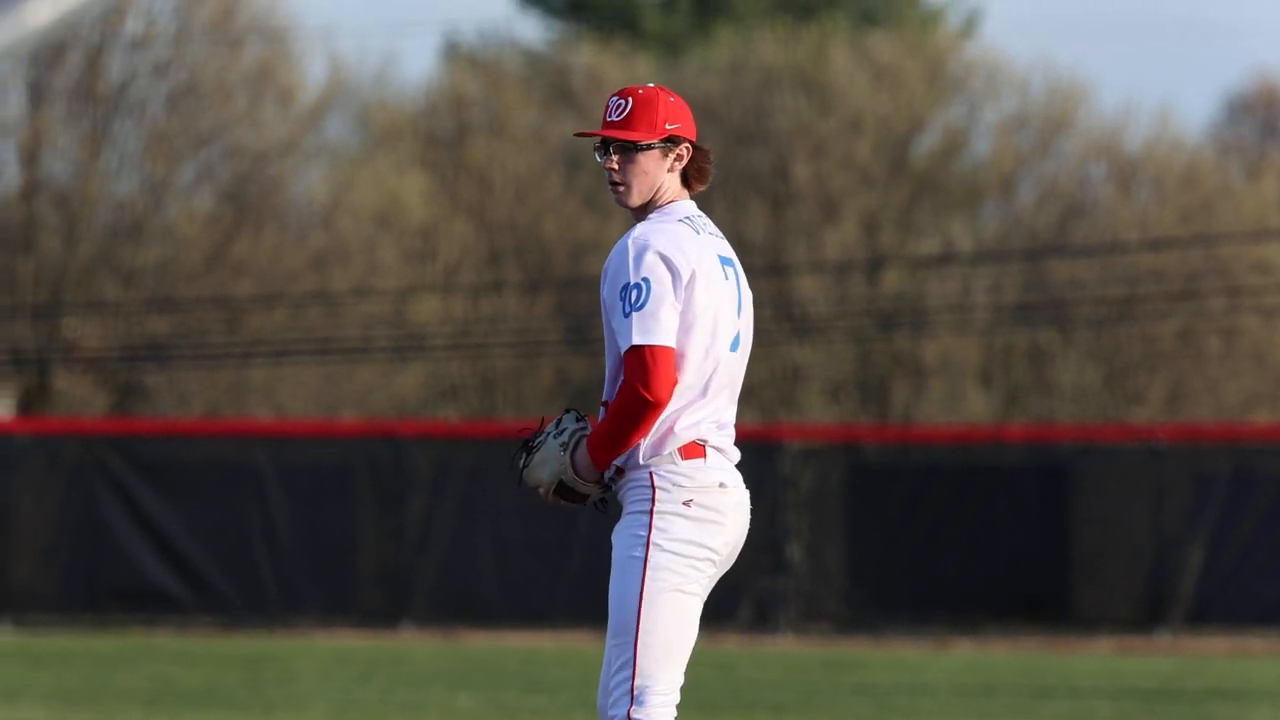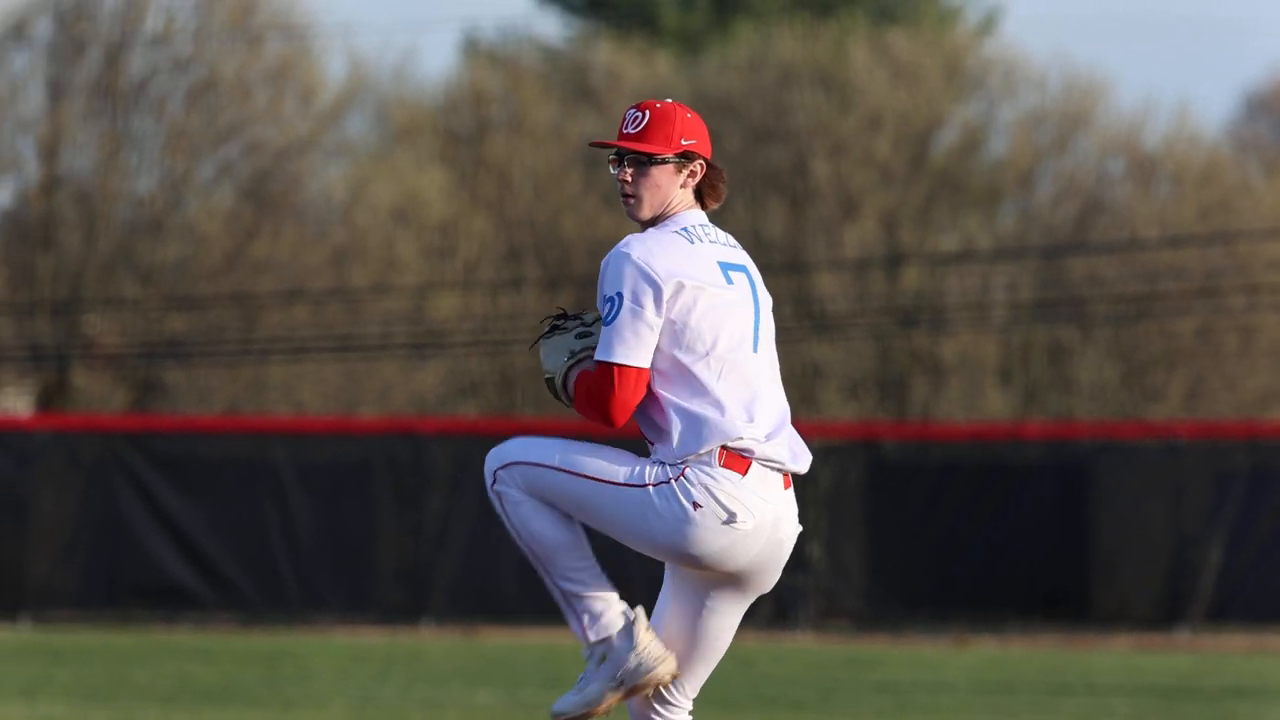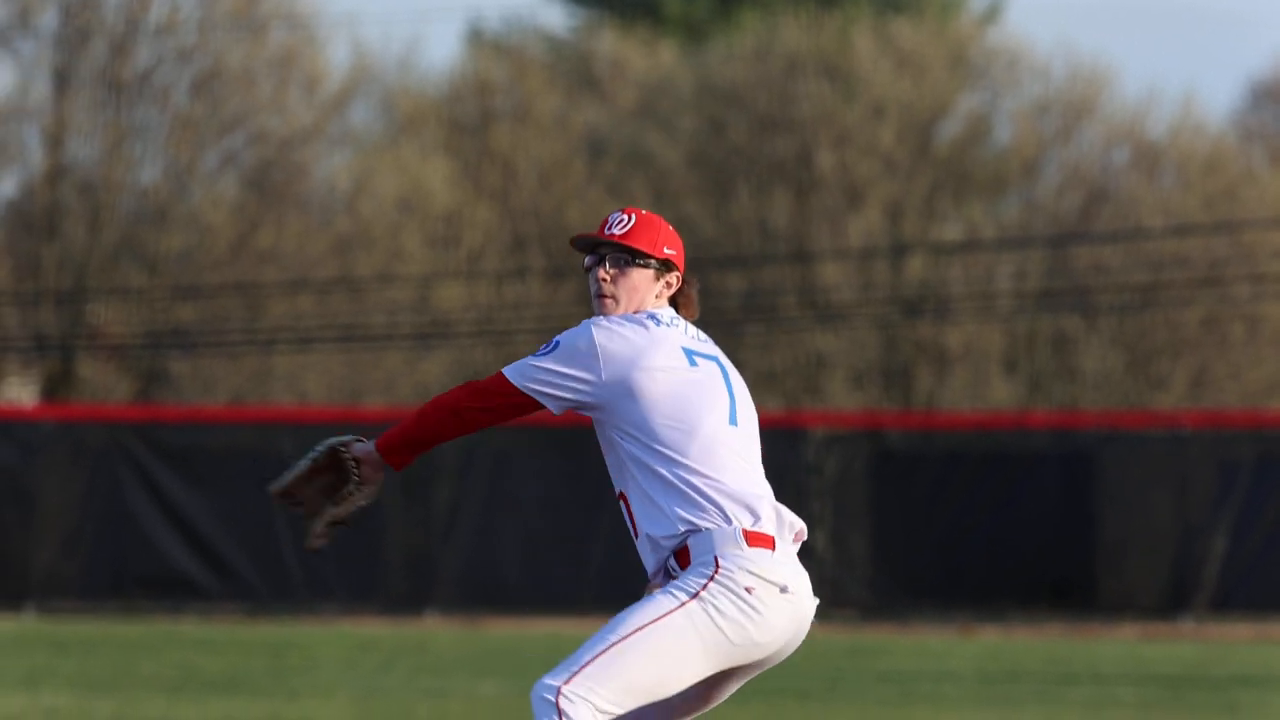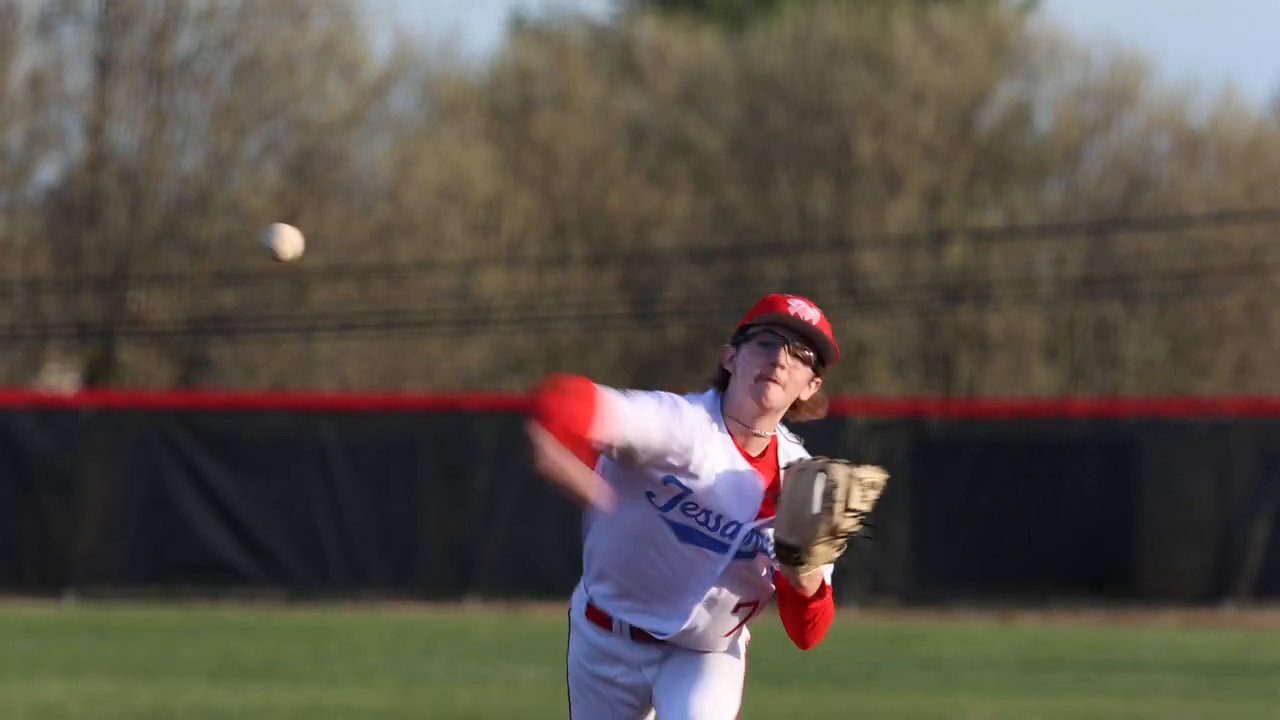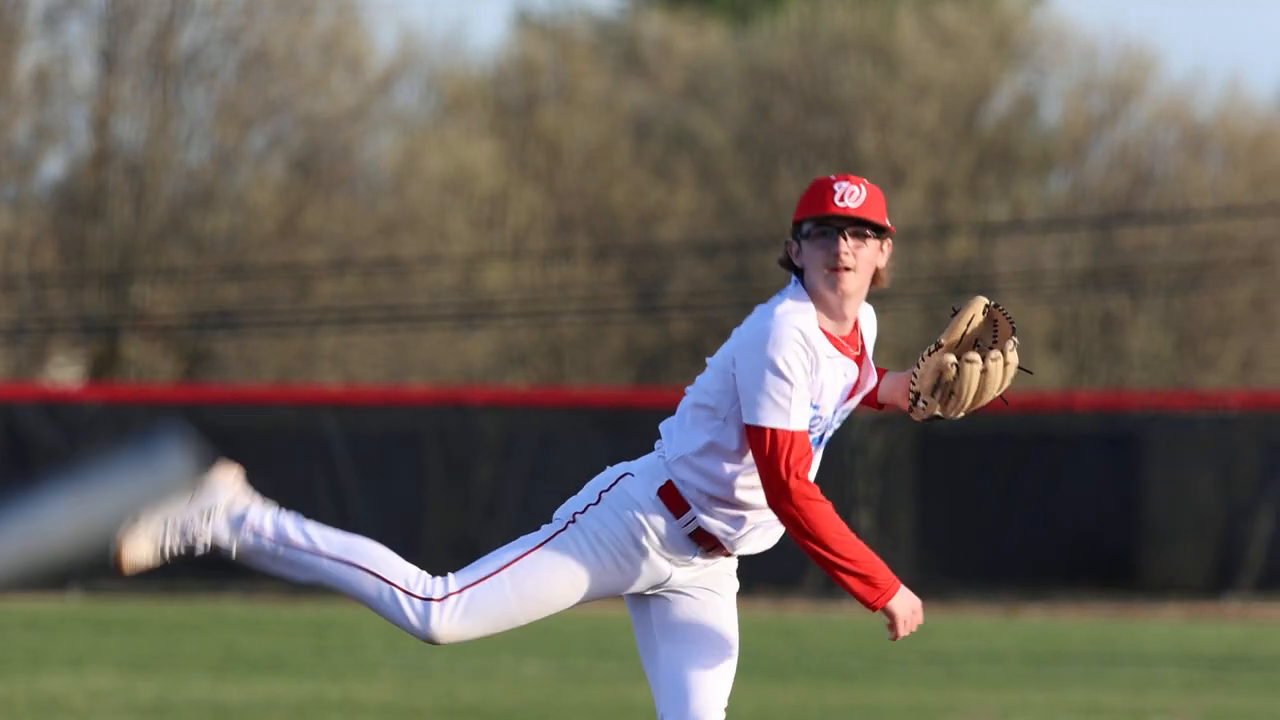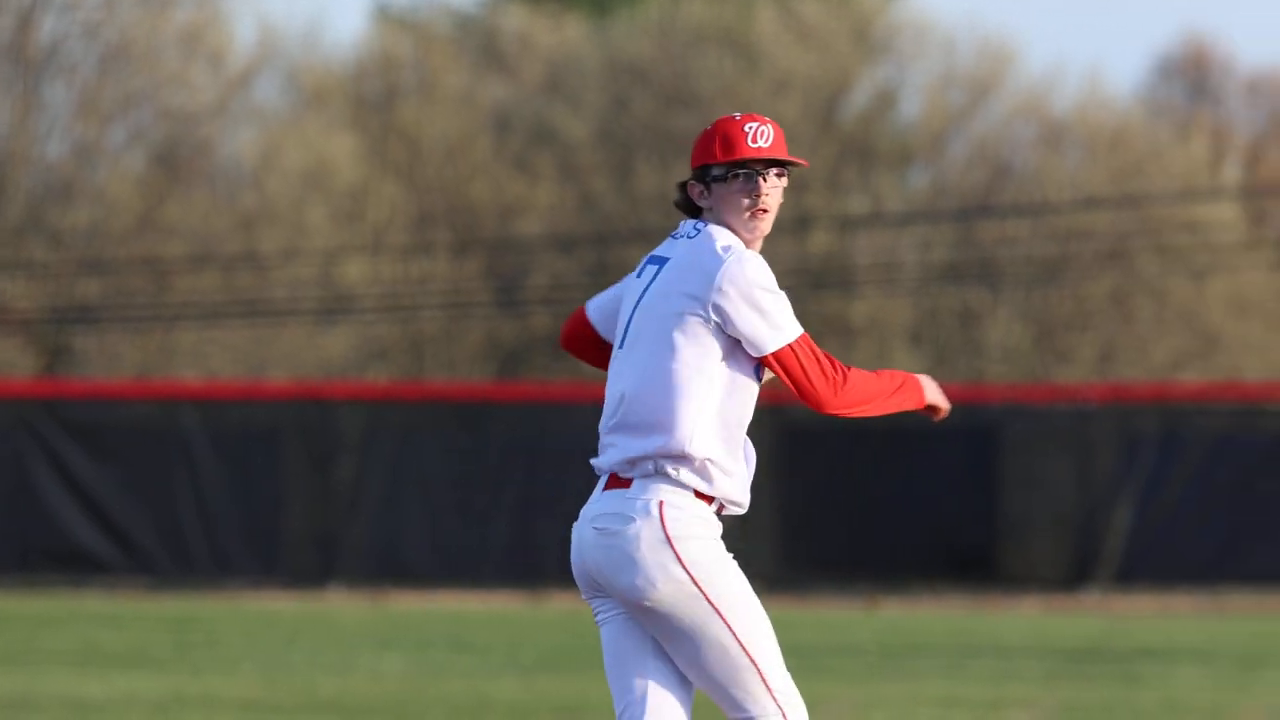
dt=0.4s
person 1, frame 1
left shoulder: (646, 246)
right shoulder: (716, 245)
left elbow: (650, 385)
left wrist: (593, 453)
right wrist: (608, 442)
left hip: (671, 495)
right hip: (716, 491)
person 1, frame 2
left shoulder: (638, 256)
right shoulder: (735, 258)
left elbow: (615, 402)
left wrist: (570, 377)
right wrist: (611, 344)
left hip: (707, 499)
right hip: (773, 513)
left knee: (508, 465)
left ankle: (618, 642)
person 1, frame 3
left shoulder: (602, 342)
right shoulder: (707, 357)
left elbow: (479, 398)
left wrist: (384, 448)
left hip: (735, 586)
right hip: (778, 592)
person 1, frame 4
right shoulder: (672, 420)
left elbow: (808, 633)
right elbow: (555, 399)
left wrist: (809, 581)
right wrist: (571, 465)
left hip: (703, 659)
right hip: (606, 645)
person 1, frame 5
left shoulder: (859, 321)
right shoulder: (784, 334)
right elbow: (787, 491)
left wrist: (876, 386)
right wrist: (881, 588)
left hip: (700, 569)
right hip: (636, 523)
right knee: (431, 609)
right ankle: (221, 518)
person 1, frame 6
left shoulder: (669, 257)
right shoulder: (732, 266)
left elbow: (579, 334)
right elbow: (827, 388)
right wrist: (915, 386)
left hip: (607, 530)
right hip: (664, 531)
